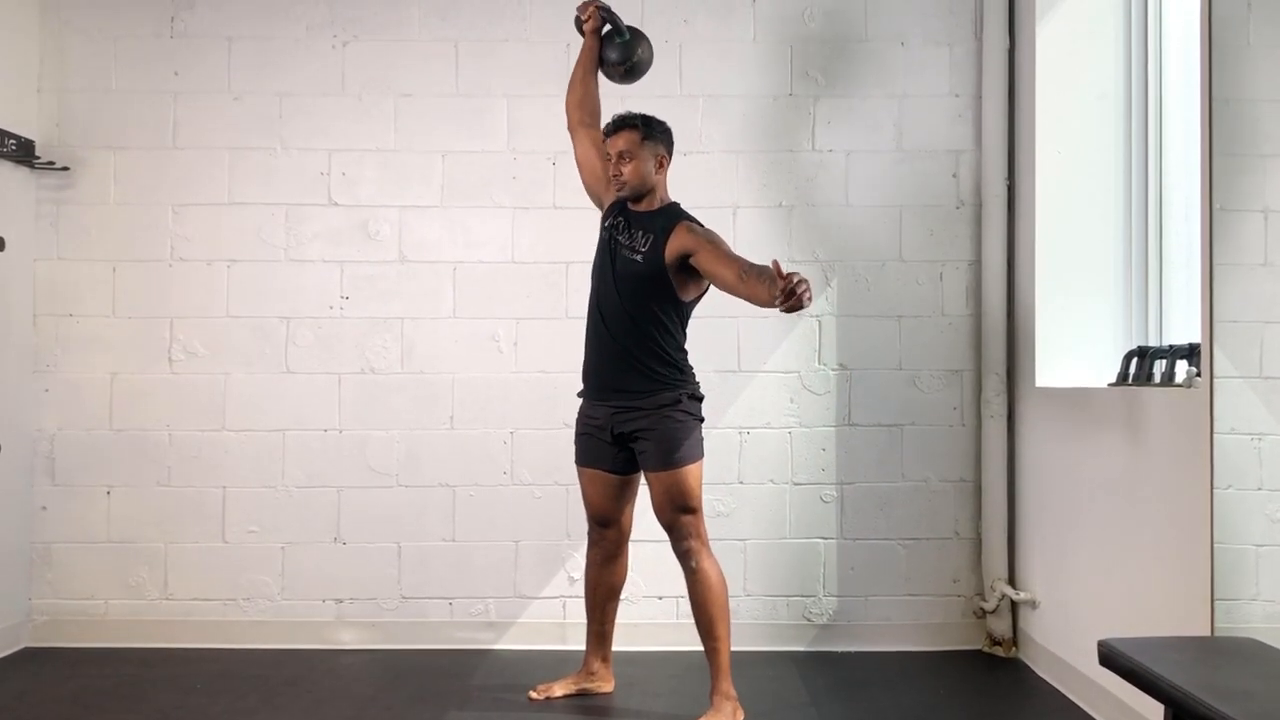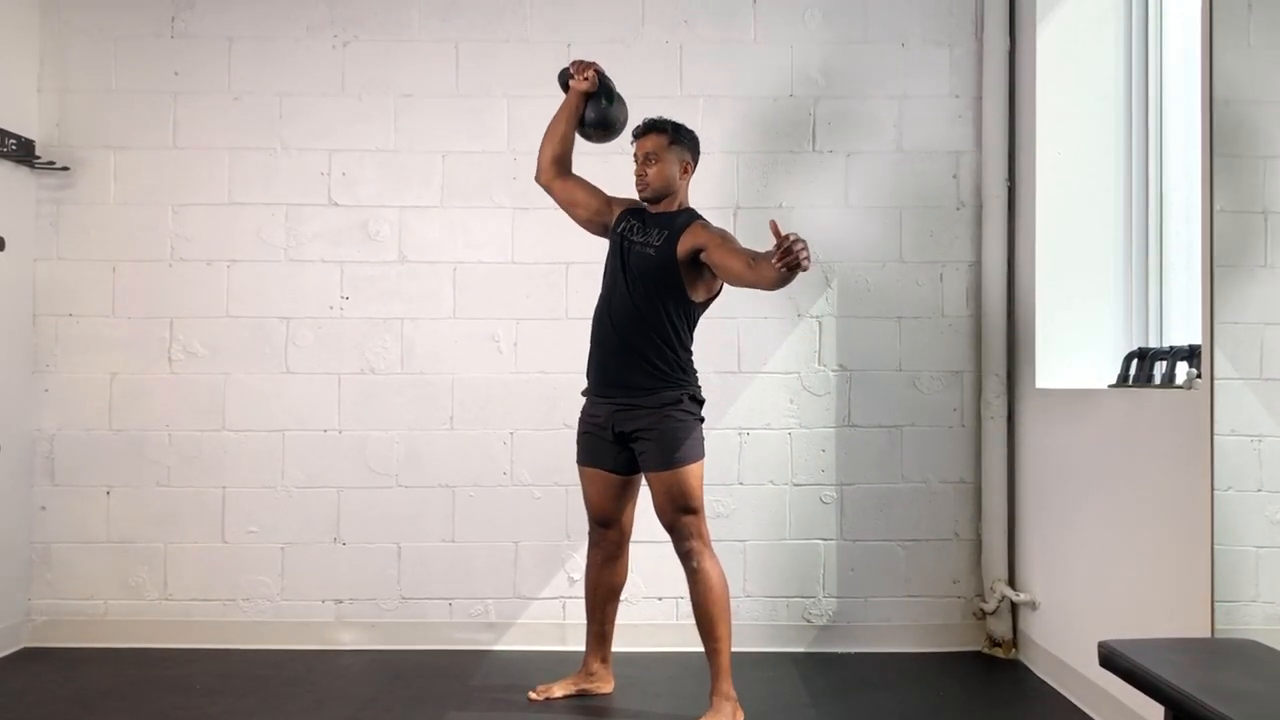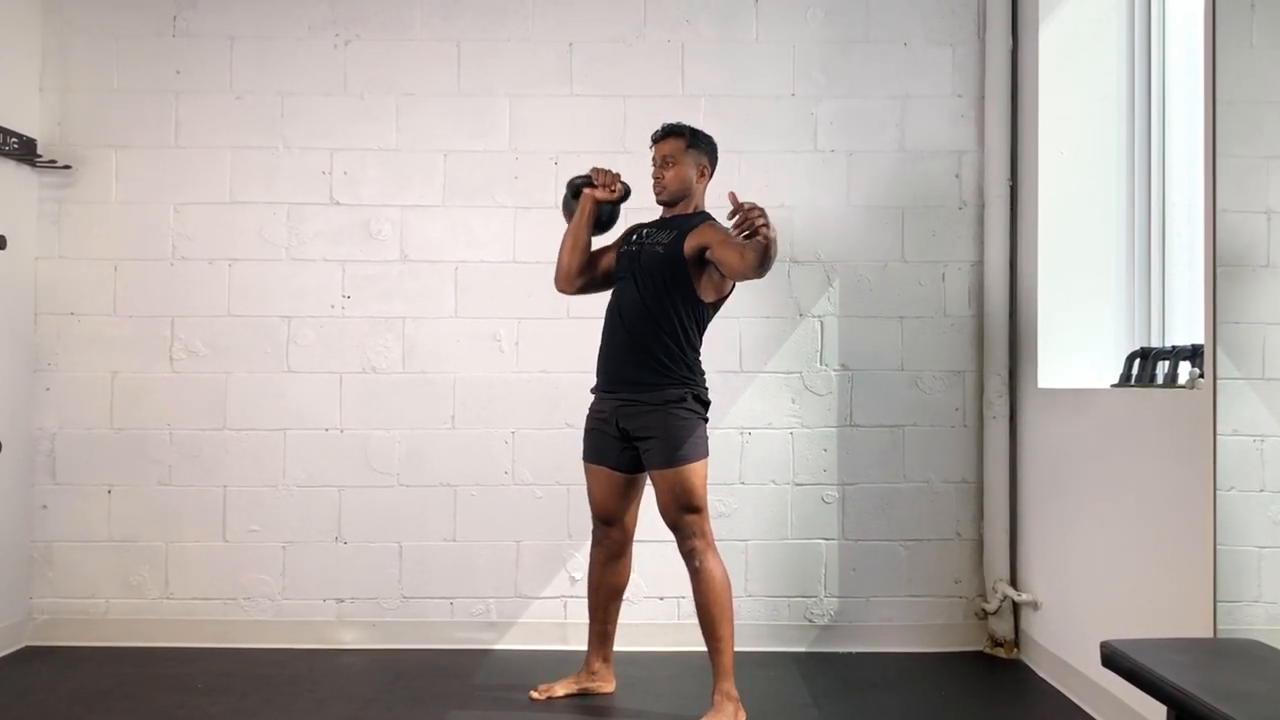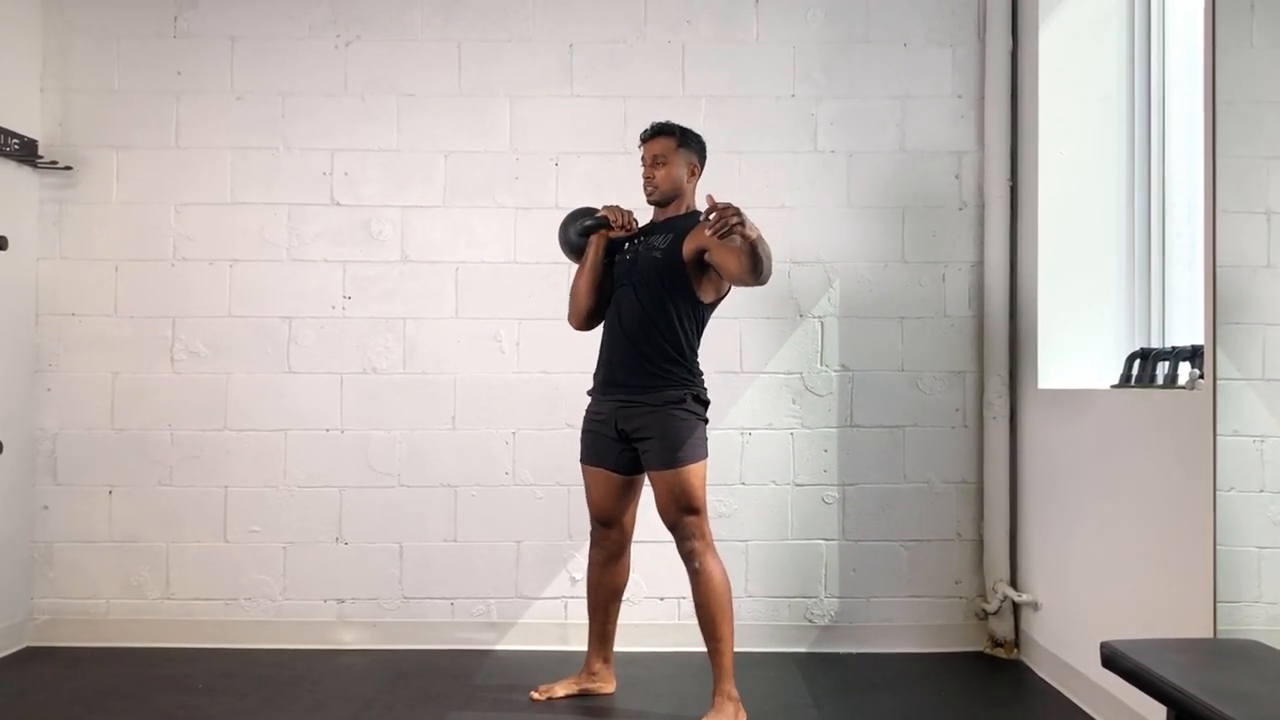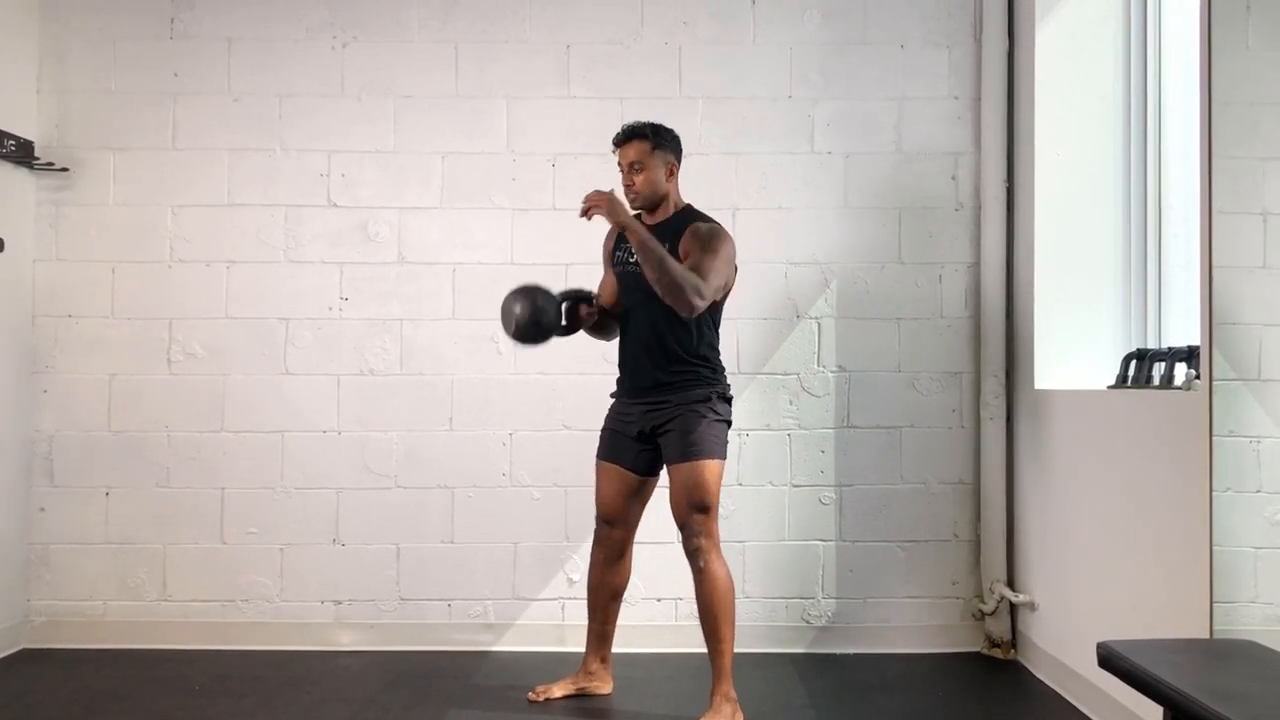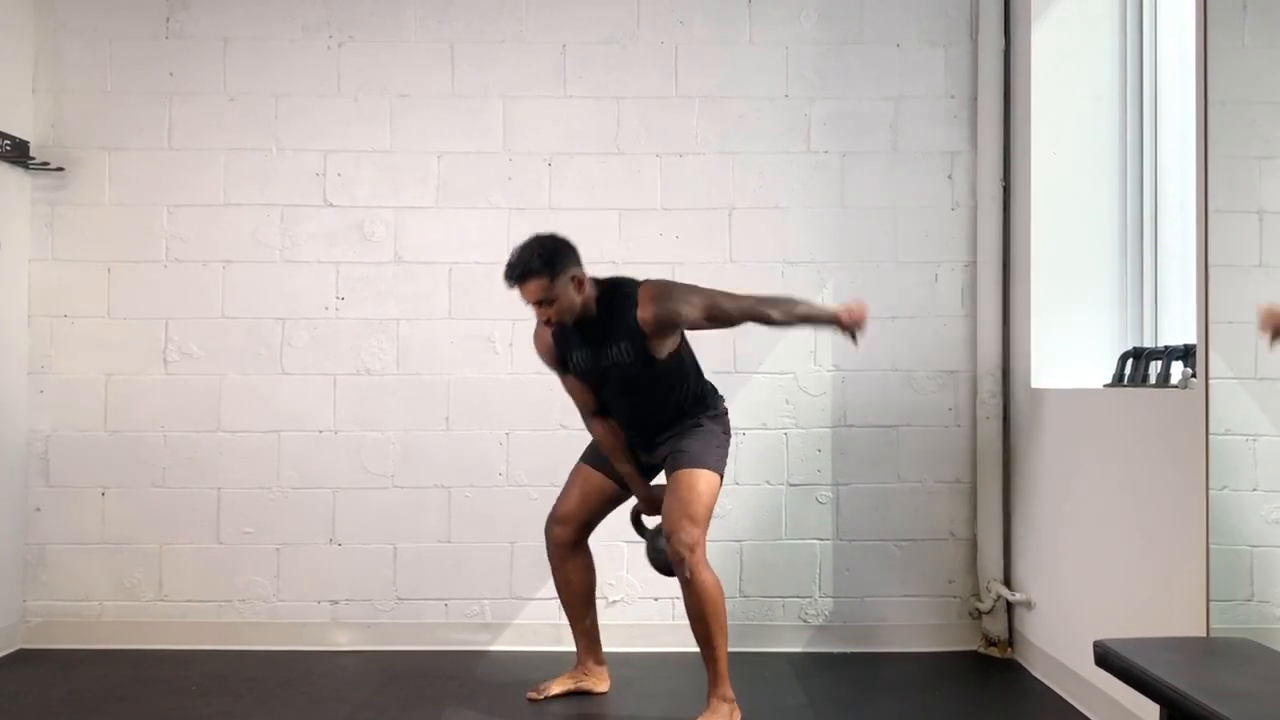
dt=0.4s
person 1, frame 1
left shoulder: (684, 234)
right shoulder: (614, 208)
left elbow: (744, 277)
right elbow: (580, 121)
left wrist: (783, 288)
left hip: (663, 408)
right hip: (601, 406)
left knee: (688, 541)
right knee: (605, 537)
person 1, frame 2
left shoulder: (697, 235)
right shoulder: (623, 219)
left elbow: (754, 267)
right elbow: (551, 172)
left wrist: (785, 262)
right wrist: (577, 96)
left hip: (665, 407)
right hip: (603, 404)
left knee: (691, 542)
right knee: (606, 535)
person 1, frame 3
left shoulder: (707, 235)
right shoulder: (637, 237)
left elbow: (750, 264)
right elbow: (569, 281)
left wrist: (764, 235)
right wrist: (588, 206)
left hip: (670, 405)
right hip: (610, 403)
left knee: (694, 540)
right knee: (609, 534)
right ankle: (597, 667)
person 1, frame 4
left shoulder: (703, 235)
right shoulder: (628, 239)
left elbow: (755, 273)
right elbow: (581, 317)
left wrist: (750, 234)
right wrist: (598, 242)
left hip: (669, 407)
right hip: (607, 404)
left knee: (693, 542)
right knee: (607, 537)
right ankle: (598, 668)
person 1, frame 5
left shoulder: (706, 236)
right shoulder: (617, 239)
left elbow: (689, 301)
right elbow: (609, 322)
left wrist: (632, 226)
right wrist: (581, 312)
left hip: (694, 404)
right hip: (632, 404)
left knee: (700, 543)
right knee: (610, 535)
right ankle: (595, 668)
person 1, frame 6
left shoulder: (647, 304)
right shoulder: (550, 337)
left elbow: (750, 307)
right elbow: (599, 415)
left wrist: (828, 316)
right wrist: (639, 487)
left hip: (692, 427)
right hip: (627, 435)
left knee: (683, 548)
right knee: (561, 530)
right ankle: (590, 666)
